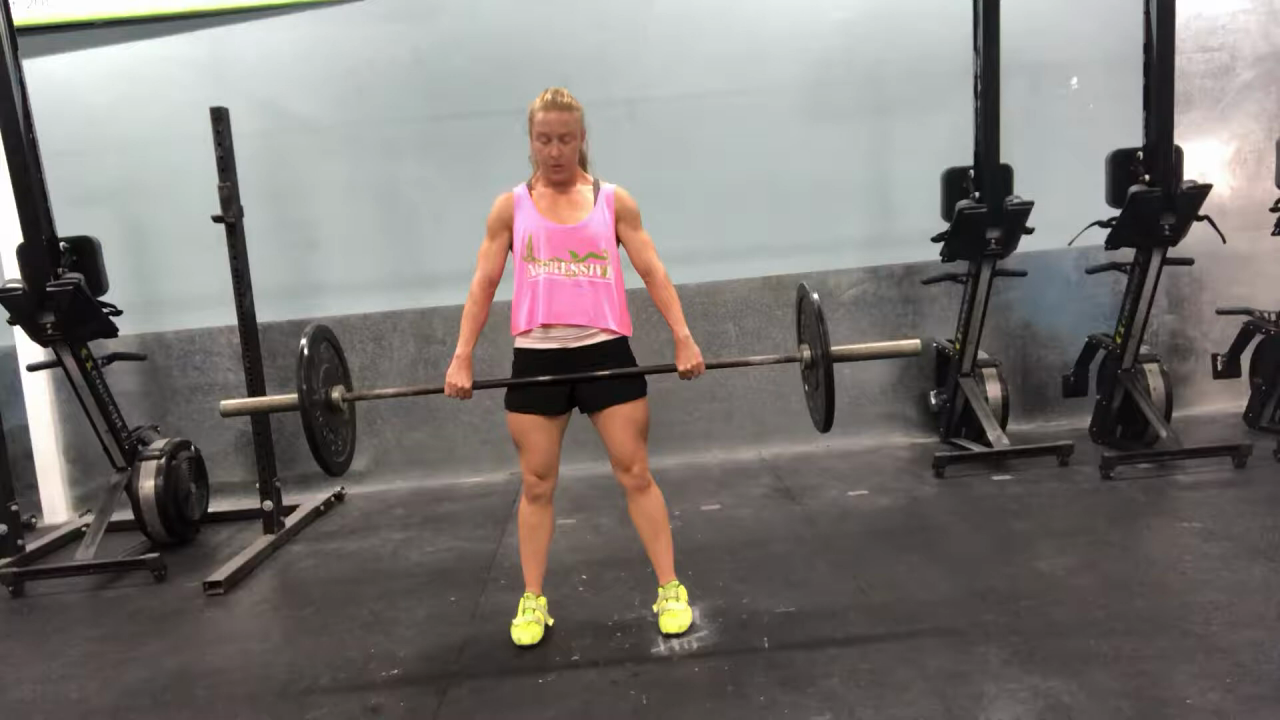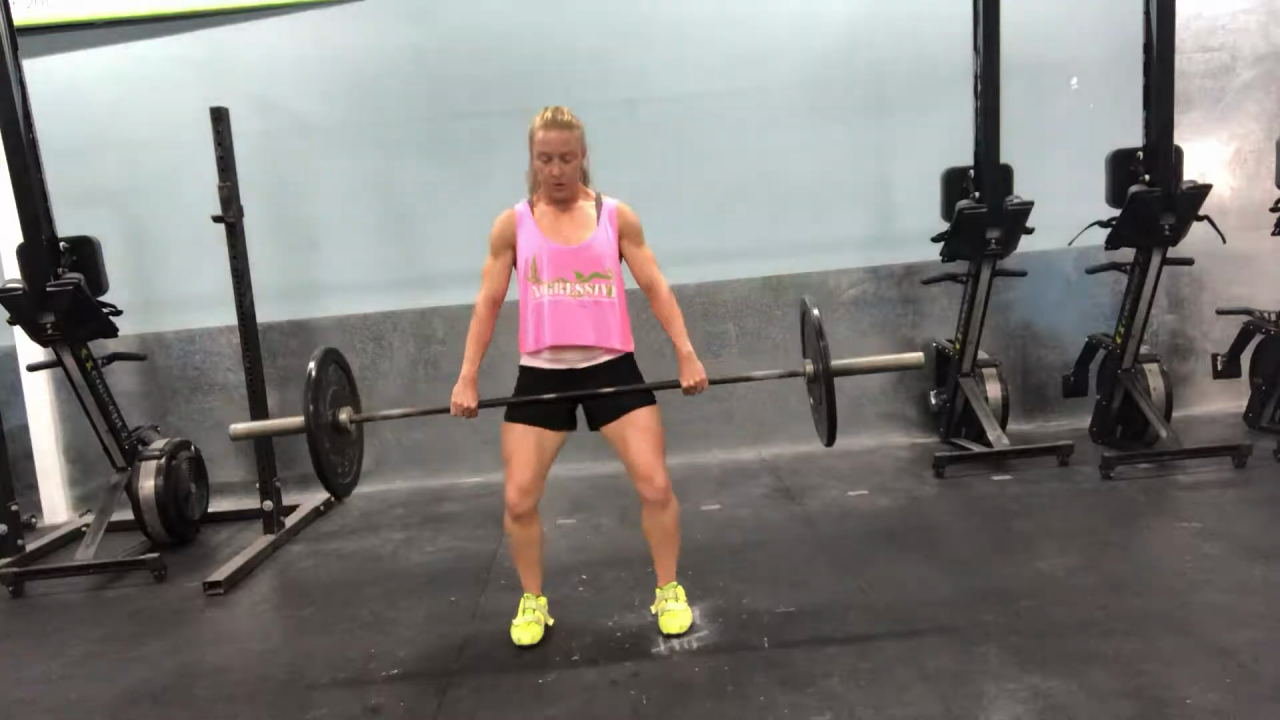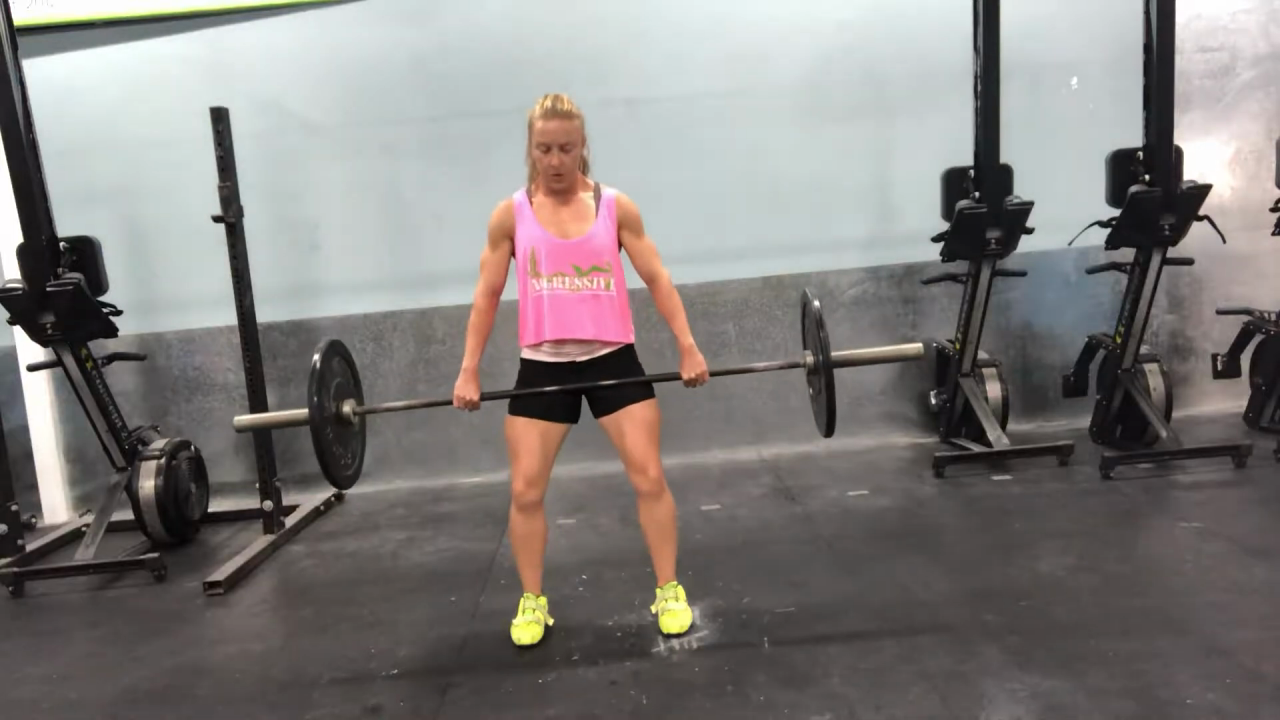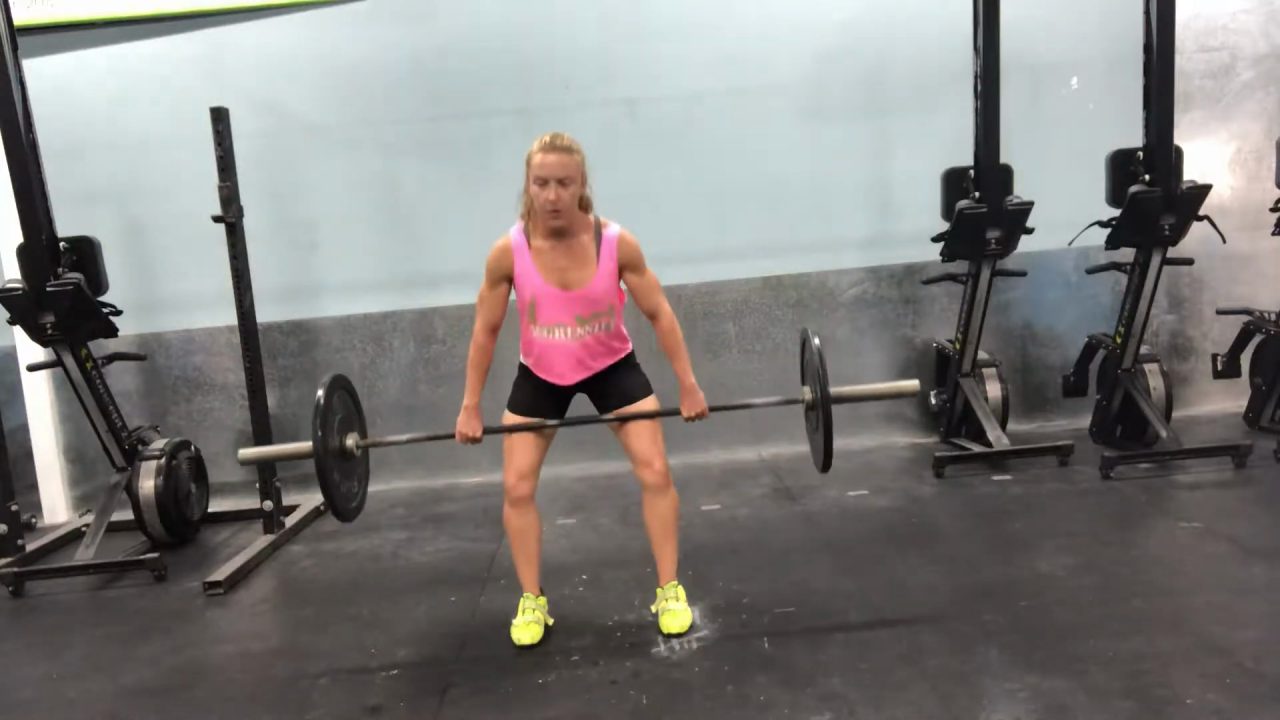
dt=0.5s
person 1, frame 1
left shoulder: (613, 200)
right shoulder: (511, 206)
left elbow: (653, 271)
right elbow: (483, 285)
left wrist: (683, 338)
right wrist: (462, 356)
left hip: (606, 351)
right hip: (536, 356)
left knee: (636, 474)
right knee: (537, 484)
left ankle: (670, 590)
right ankle: (533, 601)
person 1, frame 2
left shoulder: (617, 216)
right shoulder: (512, 223)
left elbow: (655, 288)
right elbow: (488, 304)
left wrist: (686, 354)
right wrist: (467, 376)
left hip: (611, 368)
right hip: (541, 375)
left knee: (655, 485)
right knee: (518, 500)
left ankle: (669, 591)
right ankle: (533, 601)
person 1, frame 3
left shoulder: (615, 206)
right shoulder: (510, 214)
left elbow: (656, 278)
right elbow: (487, 295)
left wrist: (687, 346)
right wrist: (469, 368)
left hip: (612, 359)
right hip: (542, 366)
left knee: (650, 479)
right knee: (526, 491)
left ankle: (669, 591)
right ankle: (532, 602)
person 1, frame 4
left shoulder: (617, 243)
right shoulder: (507, 252)
left elbow: (658, 313)
right elbow: (486, 330)
left wrist: (688, 383)
right wrist: (470, 405)
left hip: (612, 368)
right hip: (540, 375)
left knee: (655, 471)
right knee: (517, 485)
left ankle: (669, 591)
right ankle: (532, 602)
